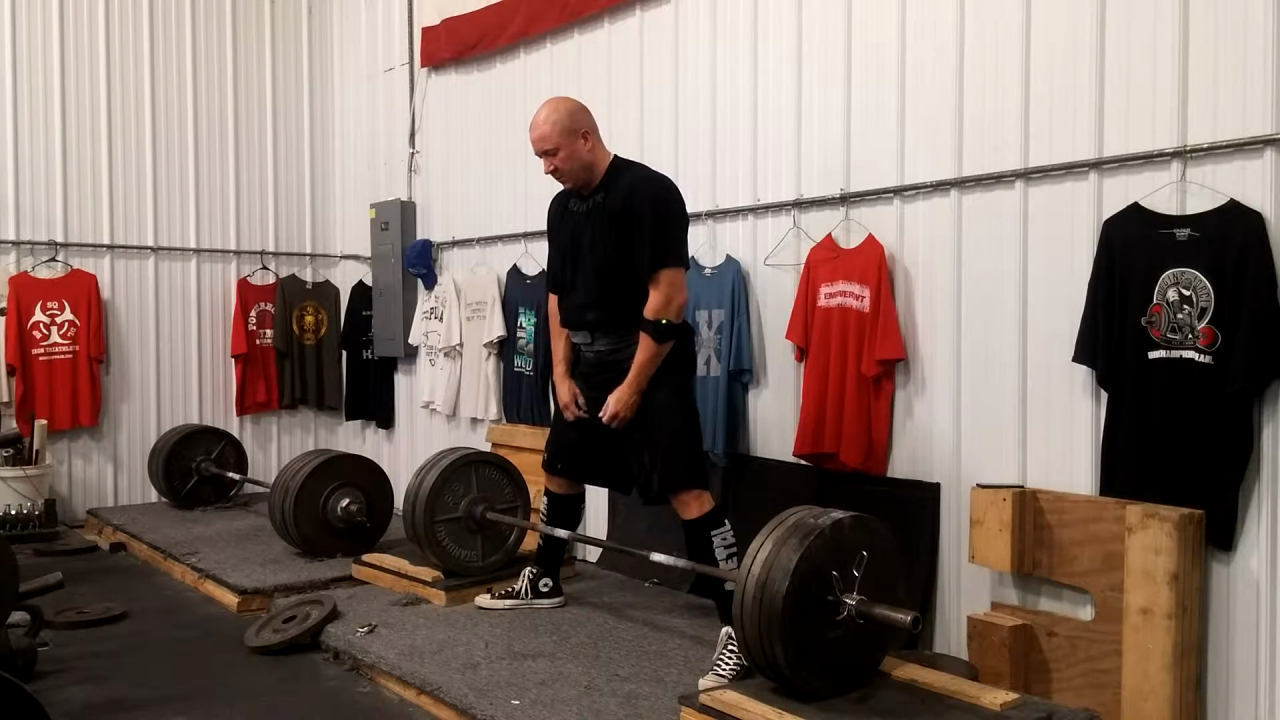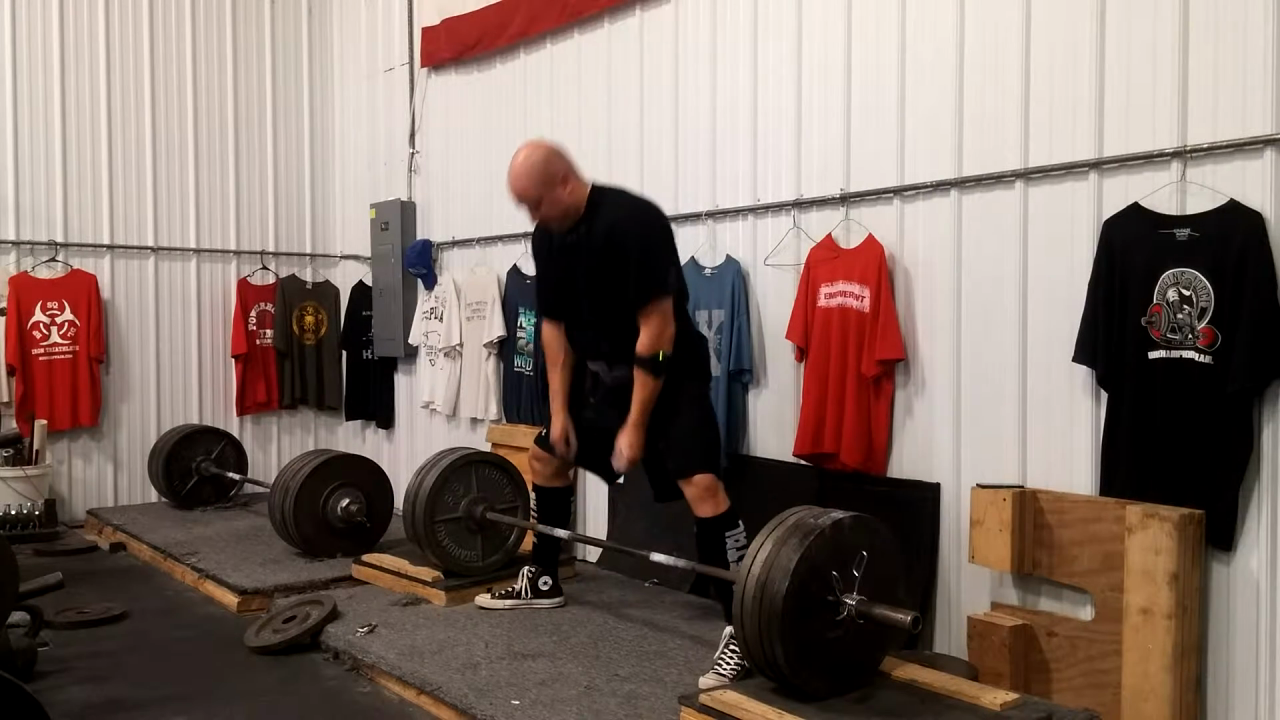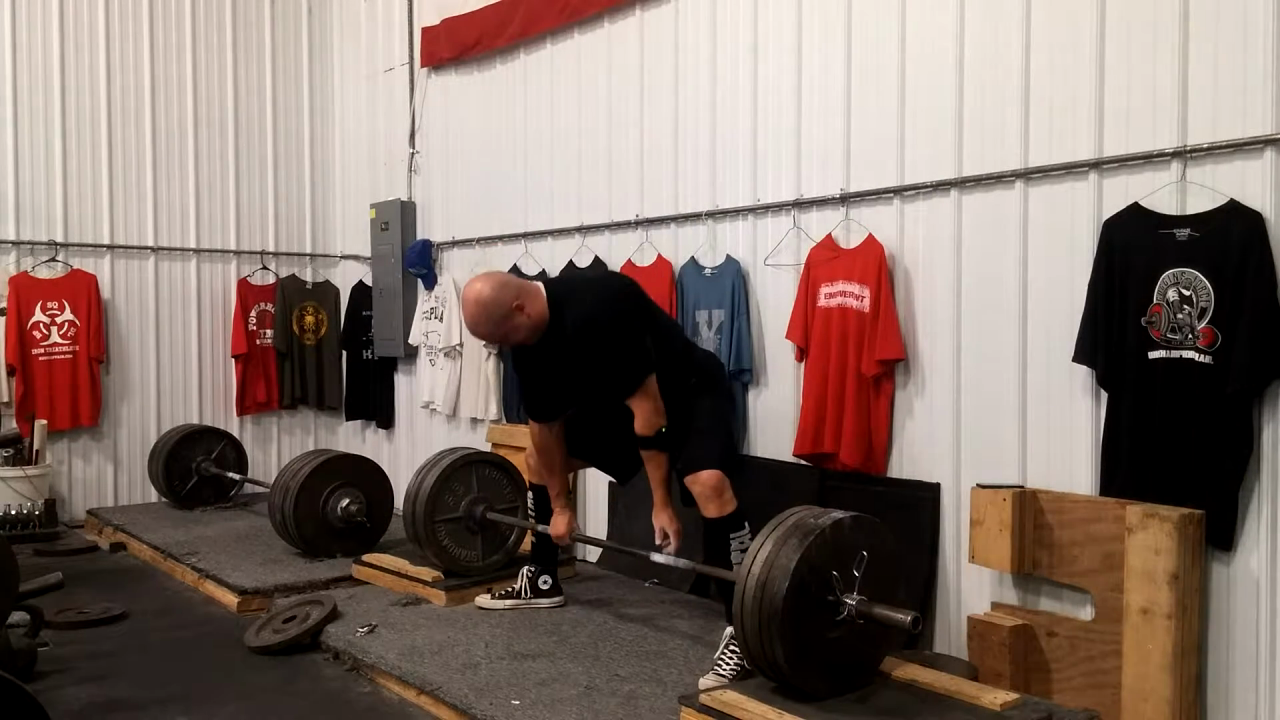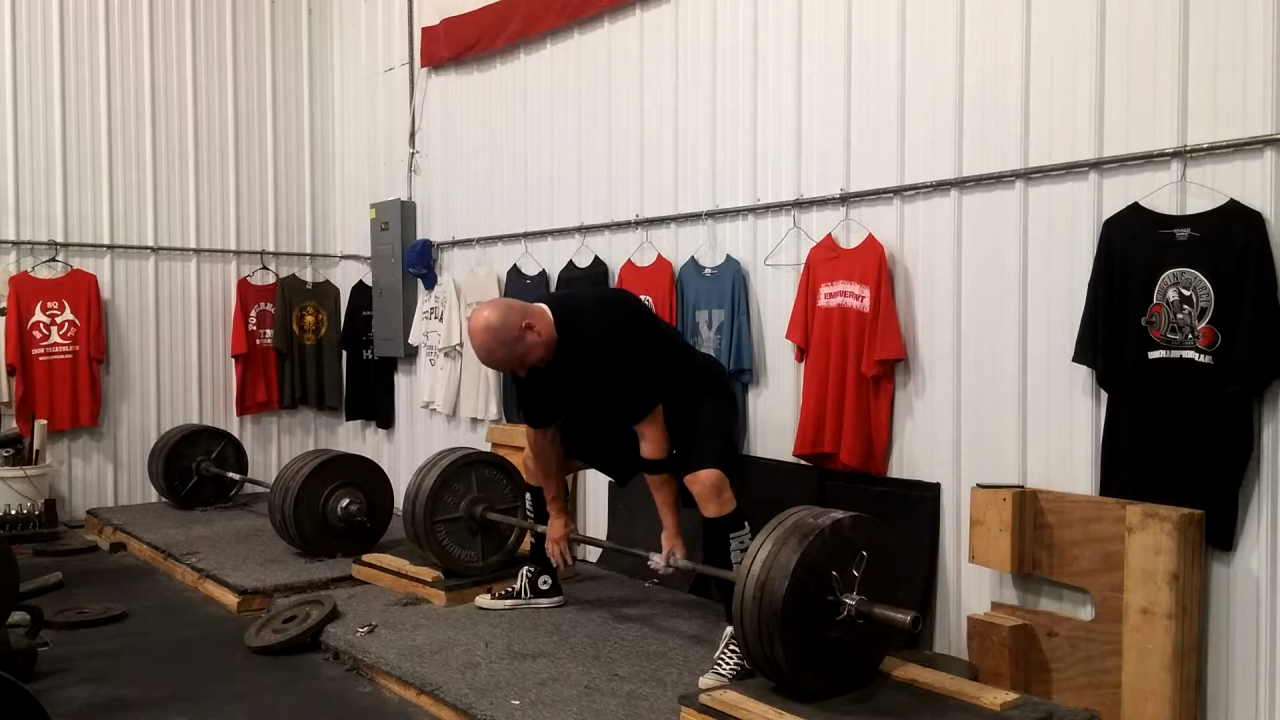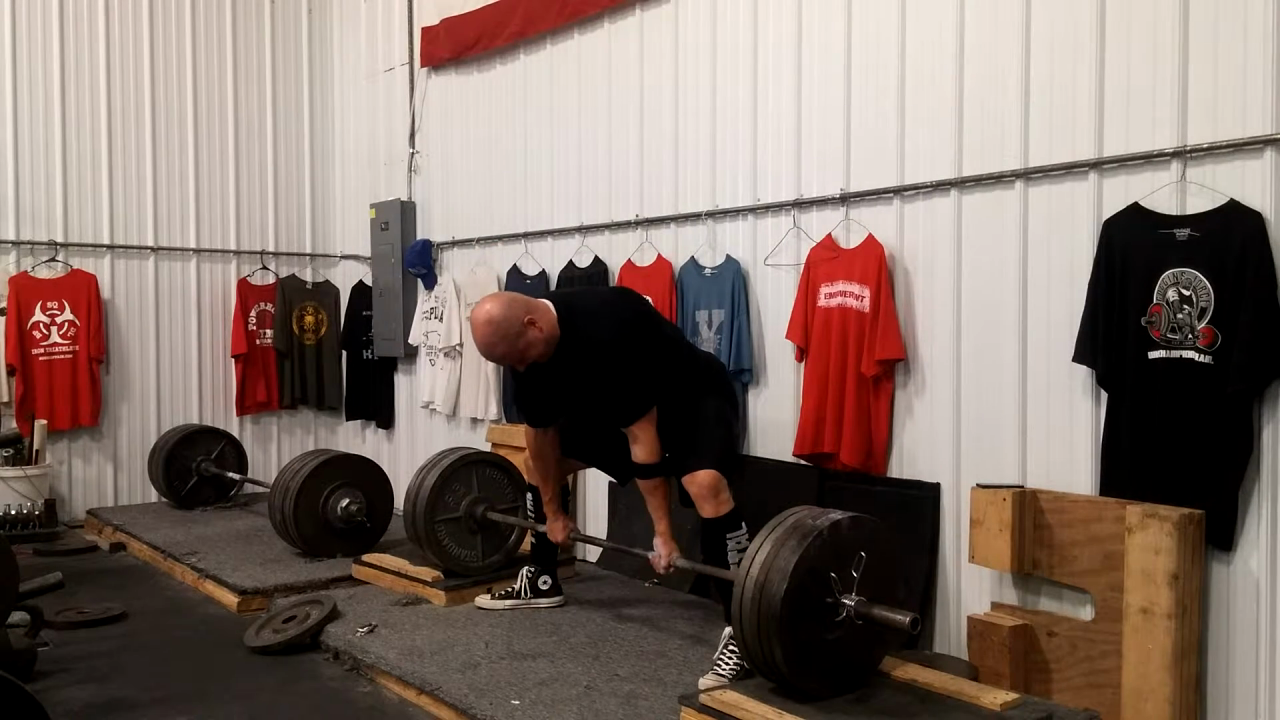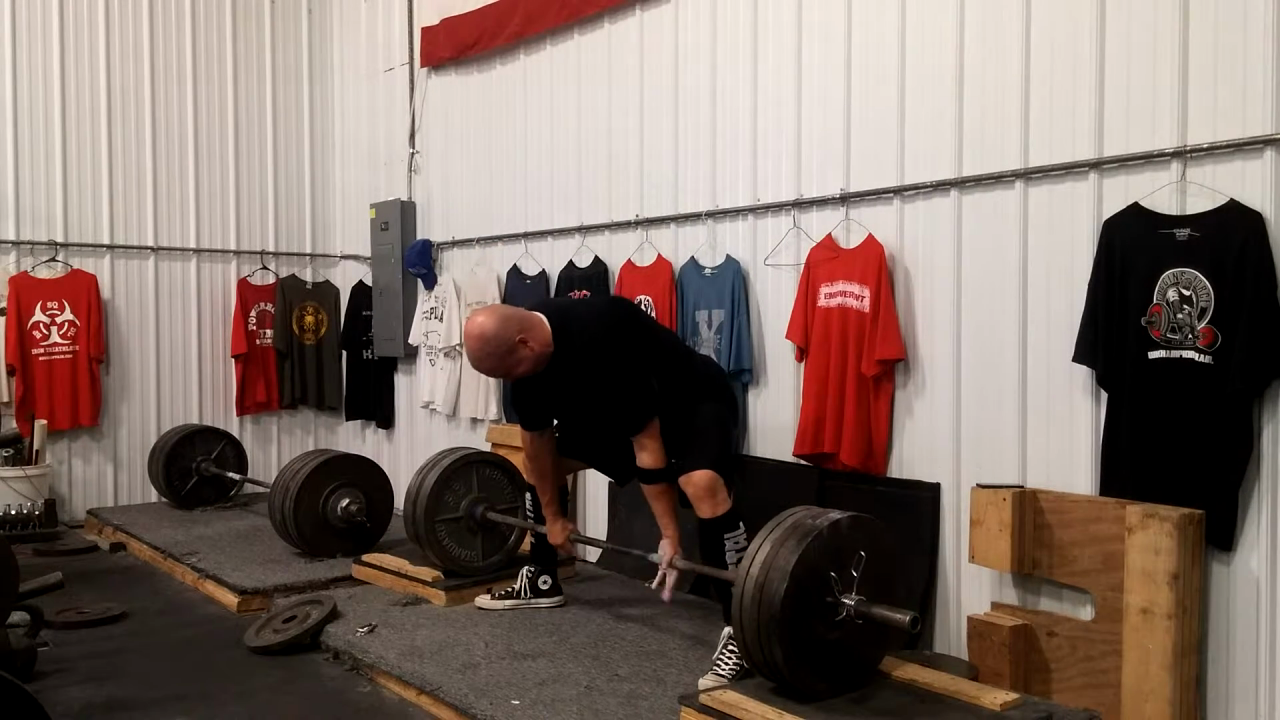
dt=0.5s
person 1, frame 1
left shoulder: (647, 192)
right shoulder: (562, 207)
left elbow: (668, 297)
right elbow: (559, 296)
left wrist: (634, 387)
right wrist: (562, 373)
left hip: (649, 364)
right hip: (588, 363)
left knee: (684, 490)
right knee: (559, 468)
left ankle: (737, 628)
right ankle: (543, 579)
person 1, frame 2
left shoulder: (633, 222)
right shoulder: (548, 237)
left elbow: (658, 327)
right elbow: (553, 324)
left wrist: (636, 427)
right wrist: (558, 407)
left hip: (667, 374)
right hip: (598, 372)
left knee: (700, 484)
right knee: (545, 455)
left ankle: (740, 628)
right ankle: (543, 579)
person 1, frame 3
left shoulder: (600, 309)
right shoulder: (526, 336)
left elbow: (646, 406)
right elbow: (544, 424)
left wrist: (661, 504)
right wrist: (559, 506)
left hip: (689, 393)
left knee: (708, 484)
right knee: (538, 460)
left ankle: (740, 631)
right ankle: (541, 580)
person 1, frame 4
left shoulder: (606, 331)
right shoulder: (526, 347)
left elbow: (652, 434)
right elbow: (543, 433)
left wrist: (670, 530)
right wrist: (556, 512)
left hip: (692, 397)
left knee: (707, 484)
right knee: (535, 461)
left ankle: (741, 631)
right ankle: (540, 580)
person 1, frame 5
left shoulder: (608, 330)
right shoulder: (528, 345)
left elbow: (642, 436)
right elbow: (542, 432)
left wrist: (663, 533)
right wrist: (555, 513)
left hip: (694, 398)
left knee: (705, 485)
right knee: (538, 461)
left ankle: (739, 632)
right ankle: (540, 581)
person 1, frame 6
left shoulder: (603, 343)
right shoulder: (529, 351)
left elbow: (647, 444)
right elbow: (537, 438)
left wrist: (670, 538)
right wrist: (553, 516)
left hip: (693, 401)
left knee: (702, 484)
right knee: (537, 462)
left ankle: (738, 632)
right ankle: (540, 580)
